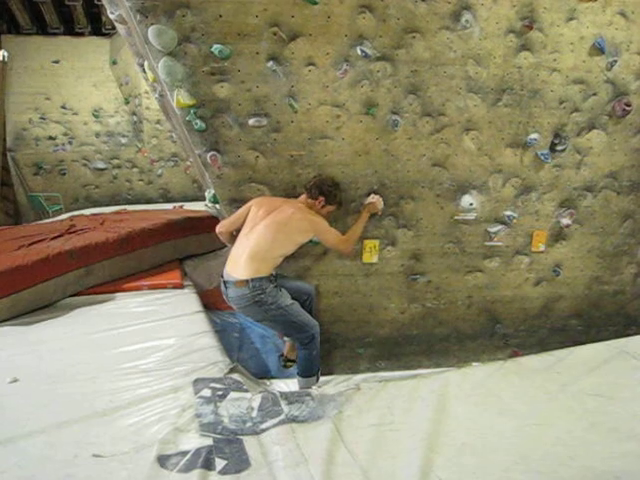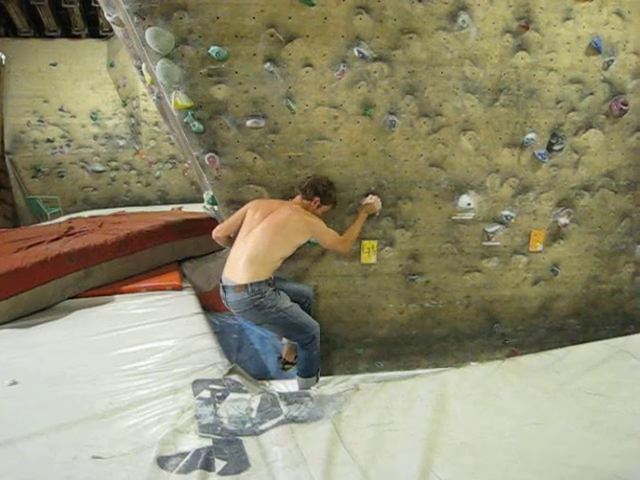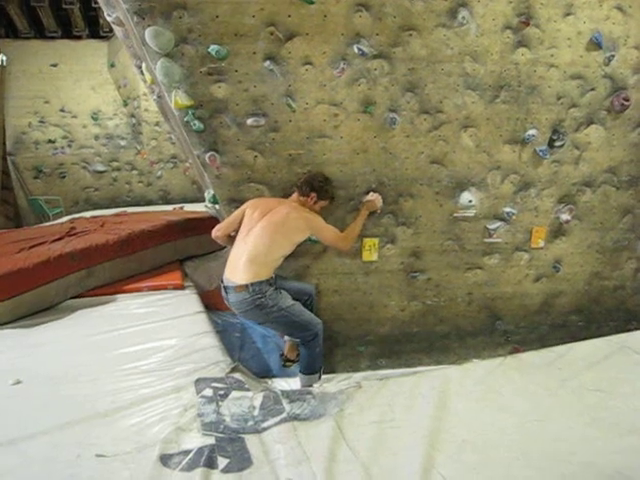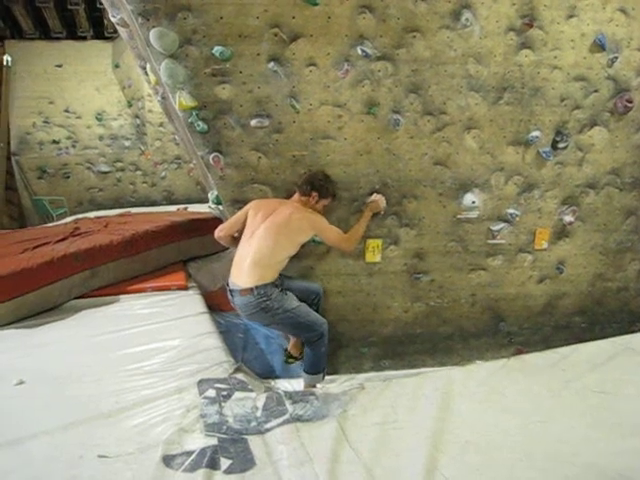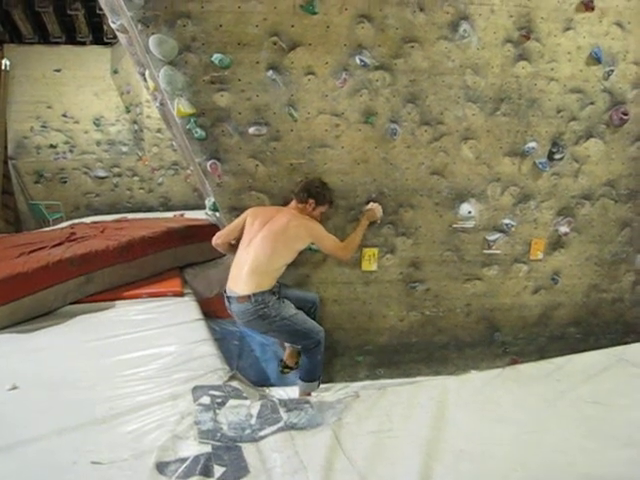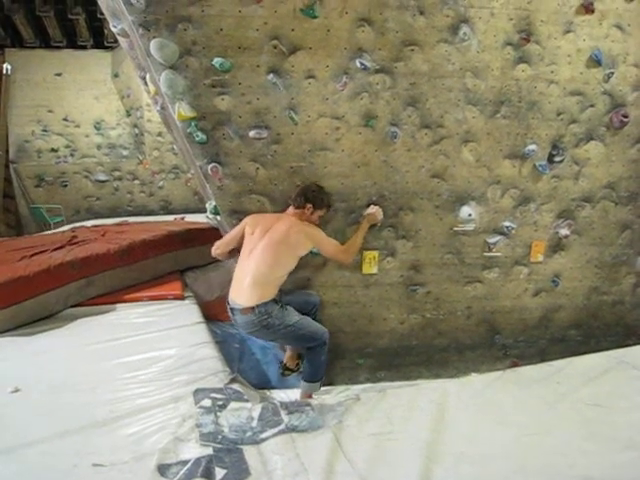
dt=0.3s
person 1, frame 1
left shoulder: (262, 201)
right shoulder: (310, 219)
left elbow: (222, 230)
right elbow: (346, 246)
right wrist: (367, 212)
left hip: (229, 284)
right hip: (251, 291)
left knee: (306, 293)
right knee: (310, 332)
person 1, frame 2
left shoulder: (258, 204)
right shoulder: (307, 220)
left elbow: (218, 234)
right elbow: (344, 246)
right wrist: (364, 213)
left hip: (228, 289)
right hip: (250, 296)
left knee: (304, 296)
right knee: (310, 332)
left ankle: (289, 352)
right ankle: (305, 392)
person 1, frame 3
left shoulder: (256, 203)
right shoulder: (305, 217)
left elbow: (218, 234)
right elbow: (345, 243)
right wrist: (365, 210)
left hip: (229, 289)
right hip: (251, 295)
left knee: (306, 294)
right knee: (313, 329)
left ankle: (292, 349)
right ankle: (307, 390)
person 1, frame 4
left shoulder: (258, 204)
right shoulder: (309, 218)
left elbow: (221, 234)
right elbow: (348, 244)
right wrist: (369, 211)
left hip: (235, 291)
right hip: (257, 298)
left knee: (314, 292)
right knee: (318, 330)
left ankle: (295, 347)
right ankle: (310, 390)
person 1, frame 5
left shoulder: (256, 211)
right shoulder: (306, 225)
left elbow: (218, 242)
right elbow: (345, 252)
right wrist: (366, 220)
left hip: (232, 299)
right hip: (254, 305)
left knee: (310, 302)
right knee: (315, 337)
left ankle: (290, 357)
right ankle: (305, 398)
person 1, frame 6
left shoulder: (254, 220)
right shoulder: (306, 231)
left elbow: (217, 251)
right elbow: (346, 256)
right wrist: (366, 223)
left hip: (234, 308)
right hip: (257, 316)
left knee: (311, 302)
right knee: (320, 338)
left ankle: (290, 361)
right ankle: (305, 399)
